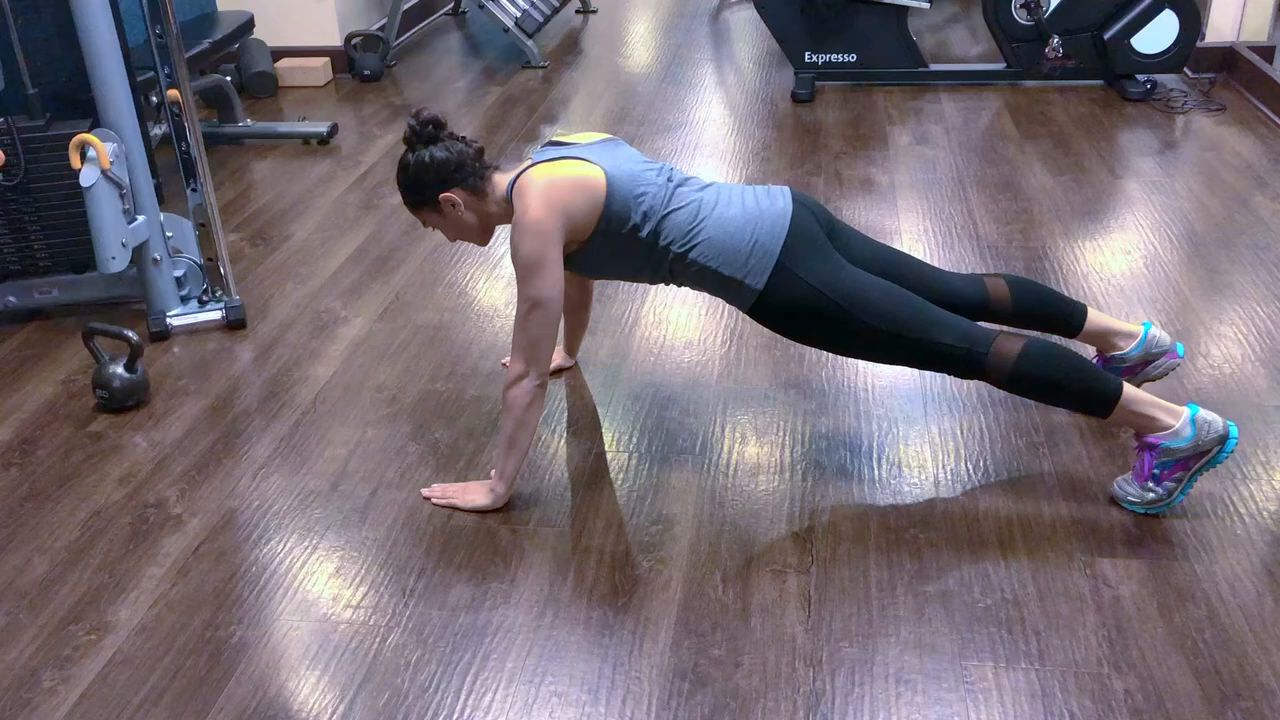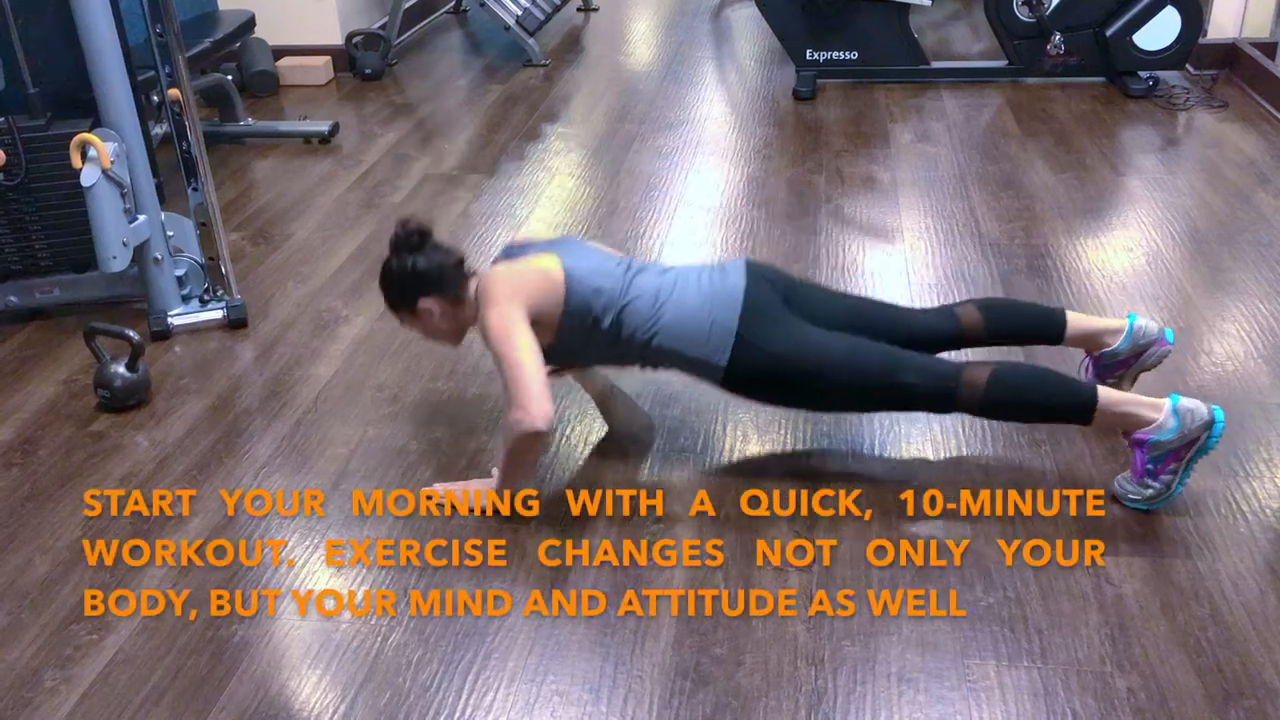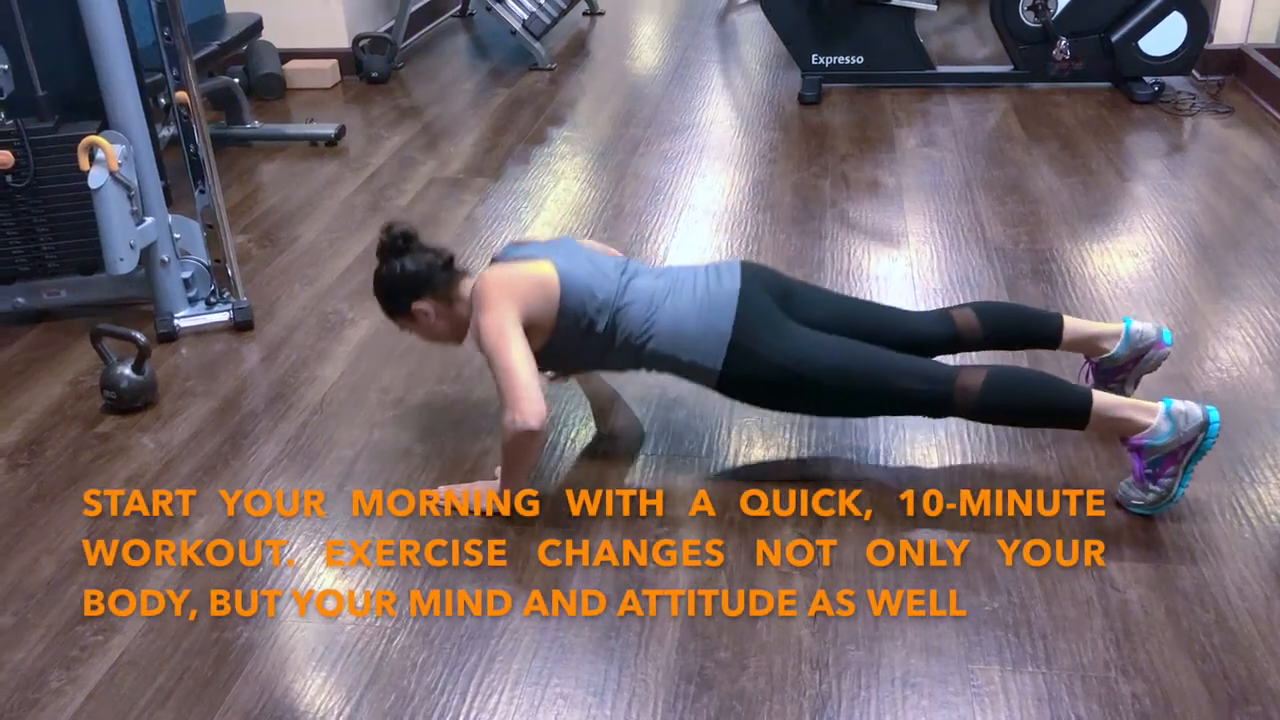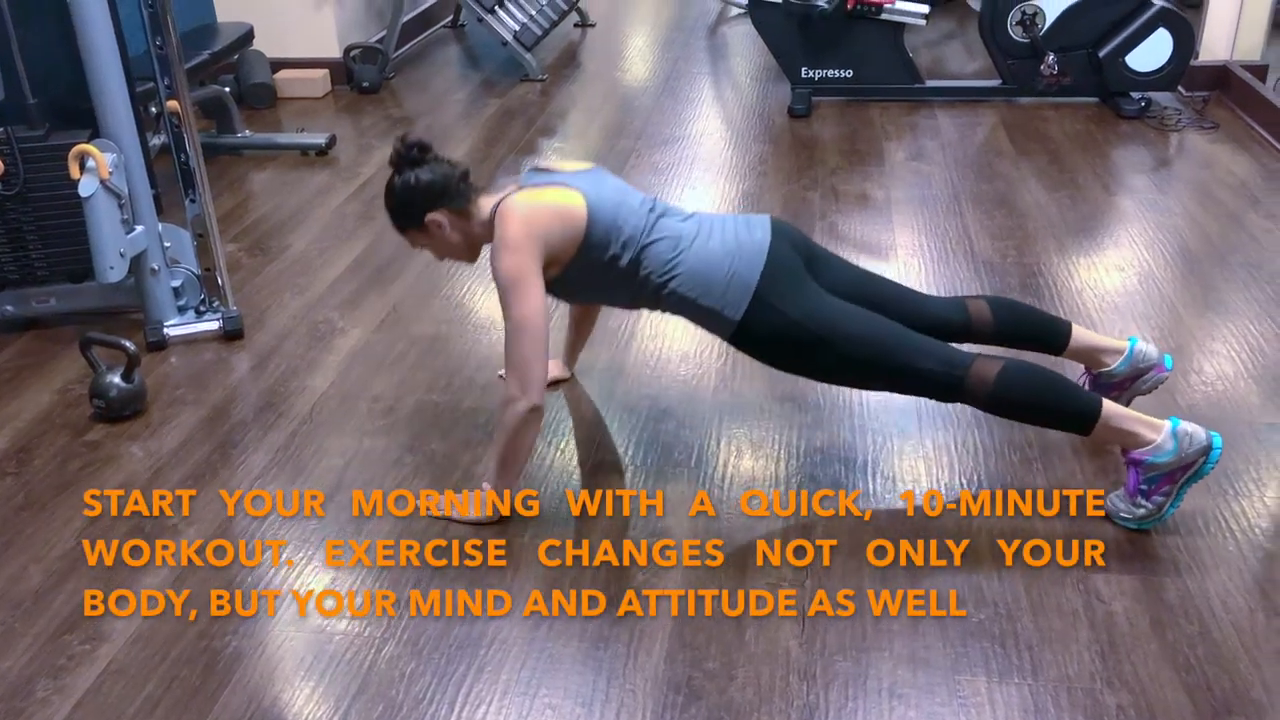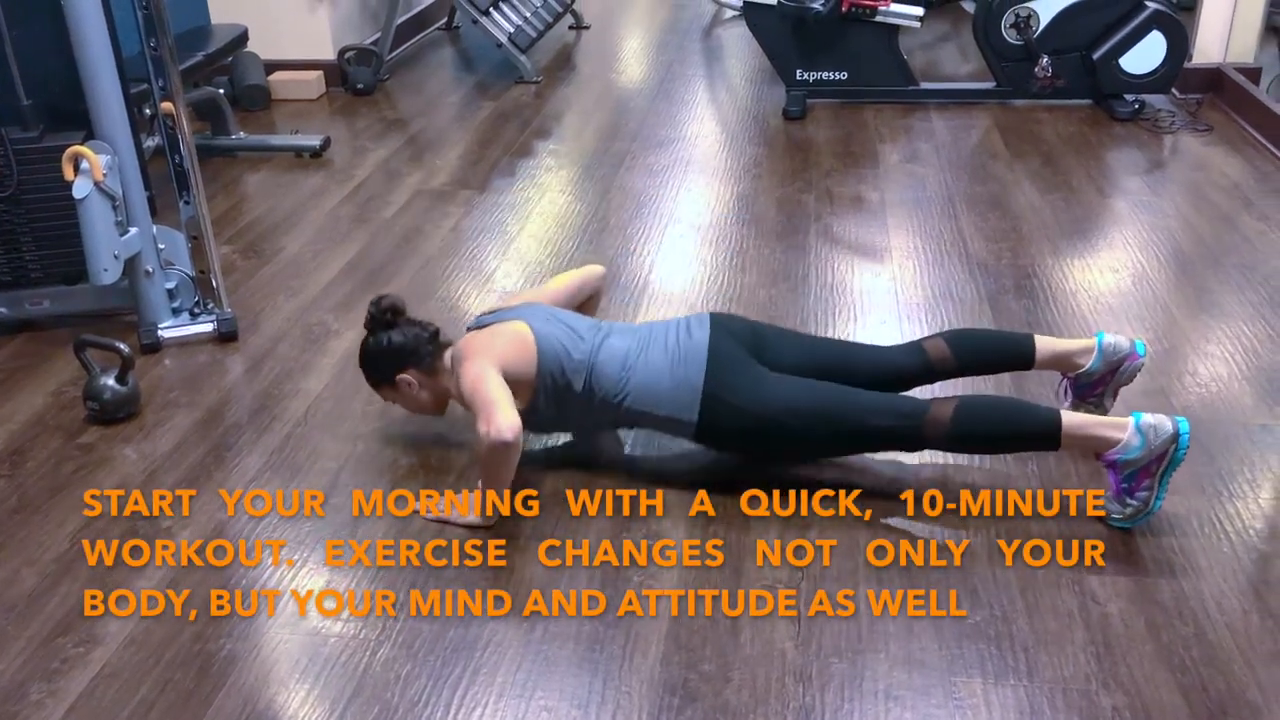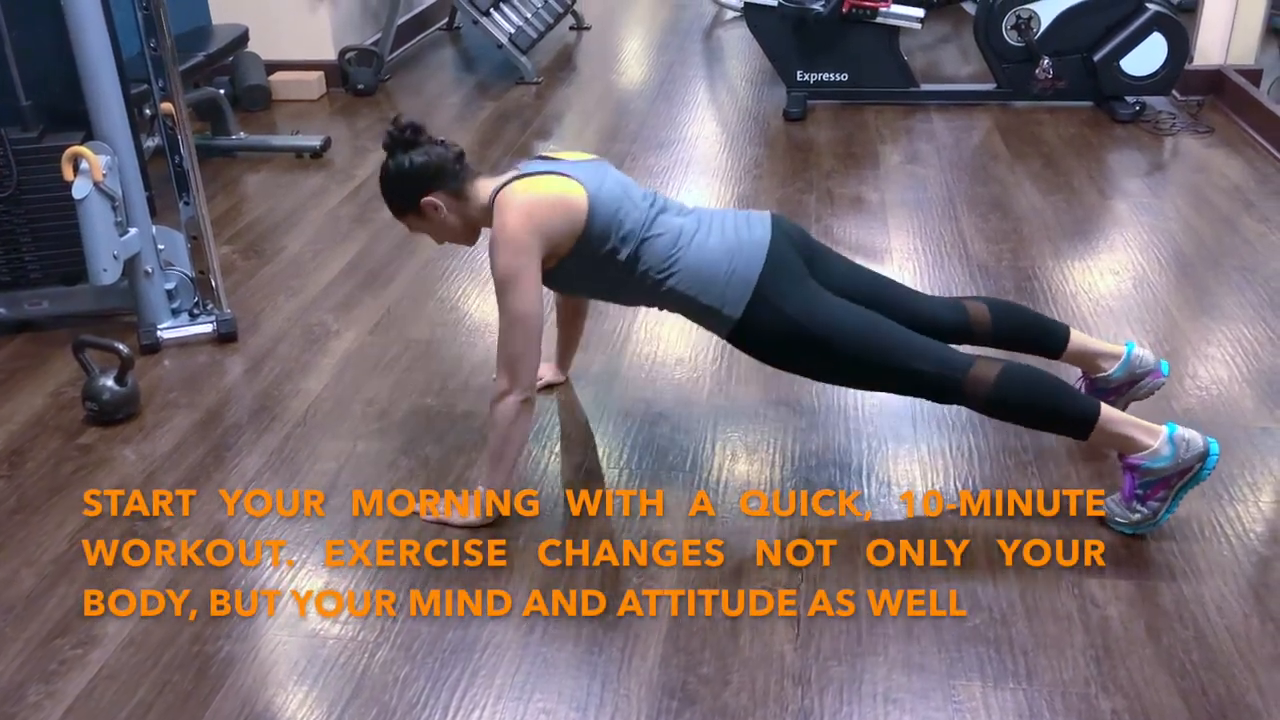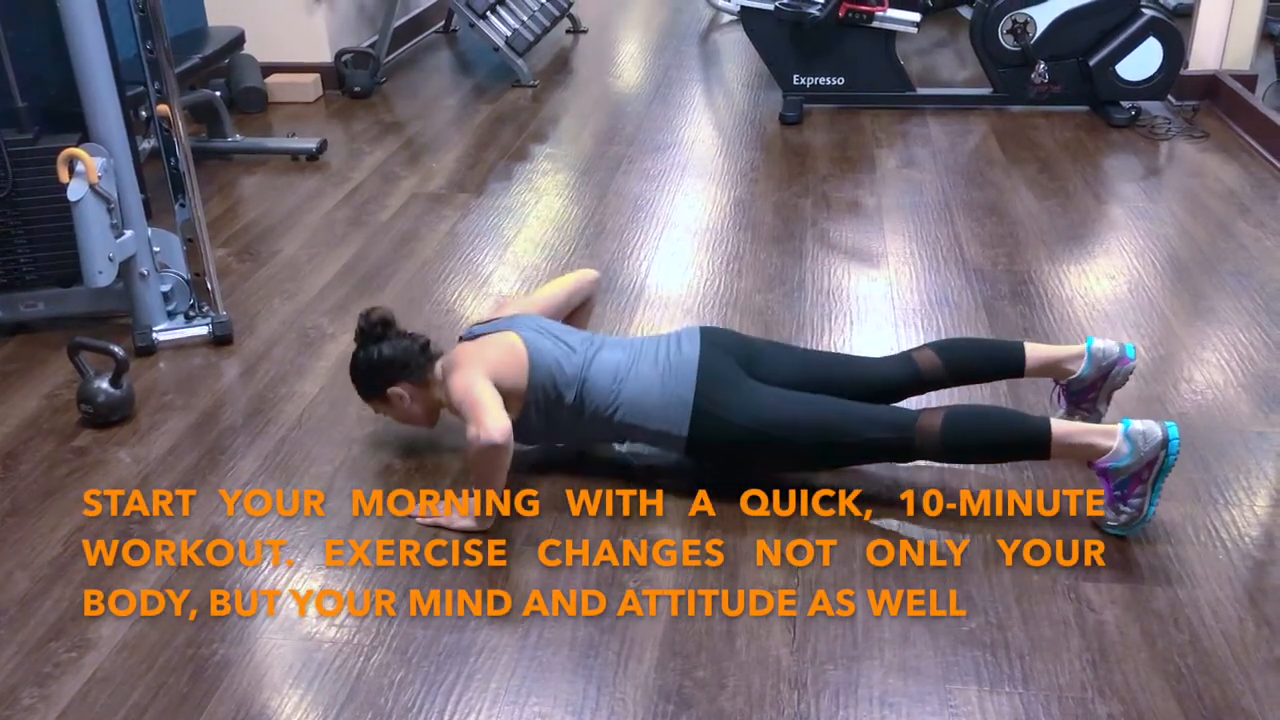
dt=0.7s
person 1, frame 1
left shoulder: (533, 208)
right shoulder: (553, 159)
left elbow: (526, 369)
left wrist: (497, 486)
right wrist: (570, 350)
left hip: (771, 268)
right hip: (779, 217)
left knee: (958, 344)
right knee: (955, 295)
left ankle: (1179, 428)
right ankle: (1130, 338)
person 1, frame 2
left shoulder: (496, 303)
right shoulder: (524, 260)
left elbow: (532, 421)
left wrist: (501, 490)
right wrist: (566, 354)
left hip: (739, 346)
right hip: (740, 289)
left knee: (929, 382)
right knee: (926, 329)
left ankle: (1161, 421)
right ankle: (1117, 334)
person 1, frame 3
left shoulder: (490, 306)
right shoulder: (516, 258)
left elbow: (529, 421)
left wrist: (505, 490)
left hip: (735, 346)
right hip: (736, 289)
left knee: (928, 386)
right knee: (926, 331)
left ankle: (1159, 426)
right ankle: (1117, 338)
person 1, frame 4
left shoulder: (512, 237)
right shoulder: (539, 183)
left elbow: (523, 398)
left wrist: (493, 498)
right wrist: (570, 361)
left hip: (746, 300)
right hip: (757, 245)
left knee: (940, 371)
right knee: (940, 317)
left ankle: (1161, 442)
right ankle: (1119, 356)
person 1, frame 5
left shoulder: (472, 365)
right shoulder: (499, 320)
left elbow: (502, 435)
right elbow: (594, 273)
left wrist: (487, 506)
left hip: (713, 399)
right hip: (711, 337)
left knee: (902, 421)
right knee: (897, 365)
left ankle: (1130, 438)
right ankle: (1092, 353)
person 1, frame 6
left shoulder: (512, 227)
right shoulder: (538, 172)
left elbow: (512, 390)
left wrist: (483, 502)
right wrist: (565, 364)
left hip: (750, 298)
right hip: (760, 242)
left knee: (940, 372)
right knee: (937, 320)
left ankle: (1160, 449)
right ankle: (1114, 360)
person 1, frame 7
left shoulder: (462, 376)
right shoulder: (494, 326)
left elbow: (493, 437)
right elbow: (587, 278)
left wrist: (482, 510)
left hip: (703, 413)
right hip: (700, 353)
left knee: (894, 431)
right knee: (886, 375)
left ankle: (1120, 444)
right ankle: (1082, 358)
